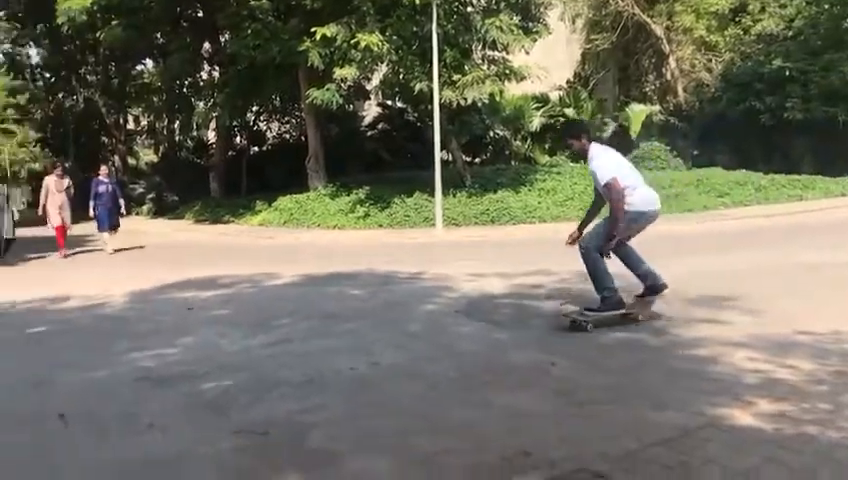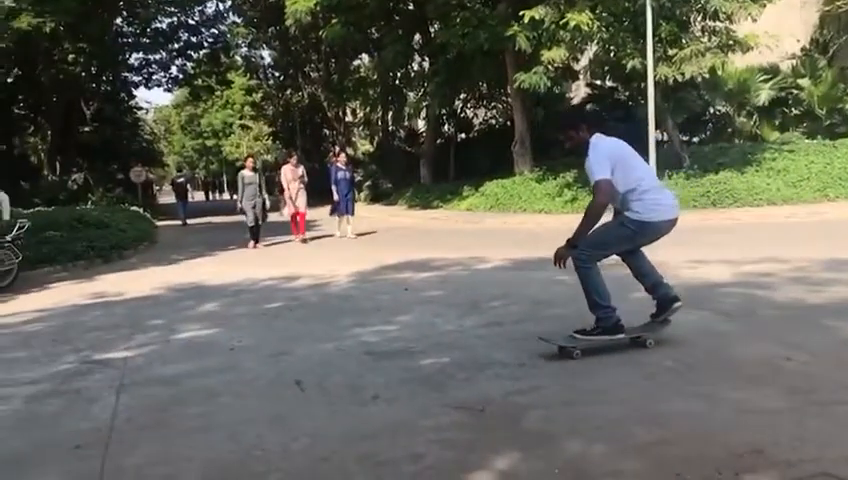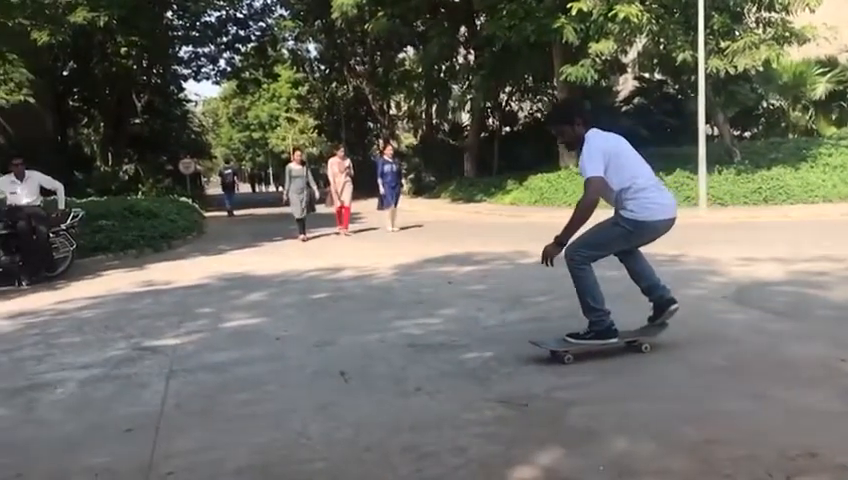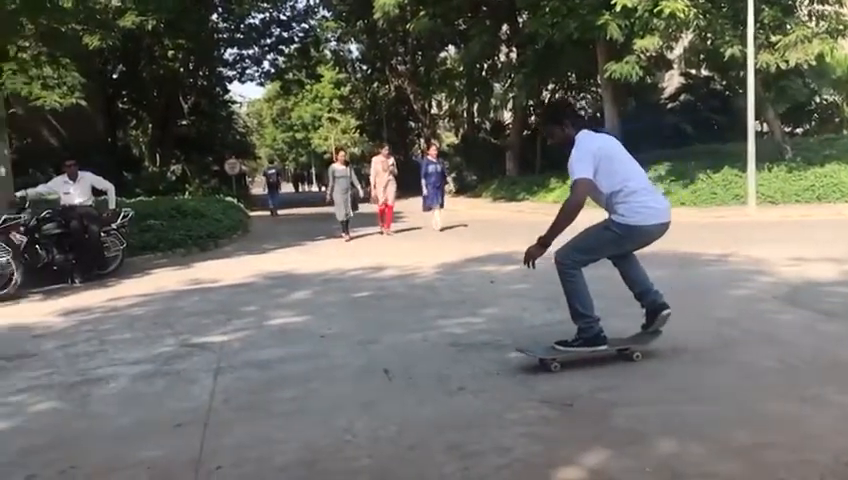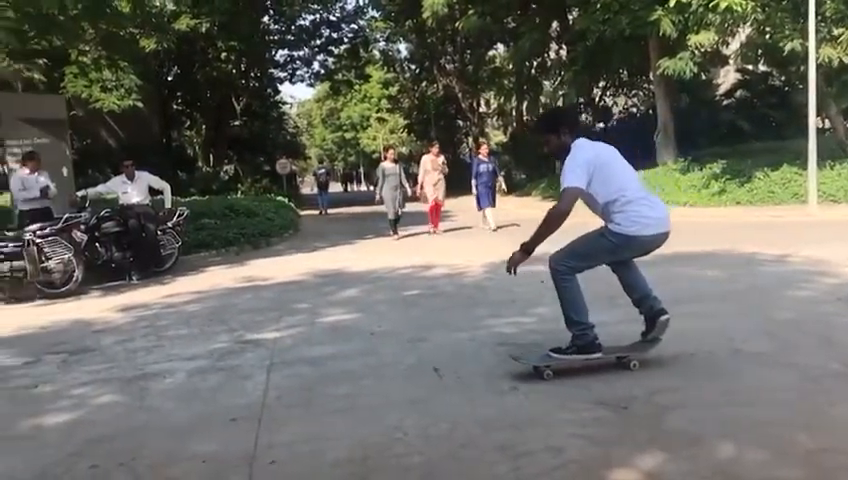
dt=1s
person 1, frame 1
left shoulder: (598, 160)
right shoulder: (600, 155)
left elbow: (617, 195)
right elbow: (600, 200)
left wrist: (612, 235)
right wrist: (580, 229)
left hip: (637, 208)
right hip: (649, 205)
left knee: (588, 245)
right knee: (615, 243)
left ankle: (611, 300)
right ankle: (653, 283)
person 1, frame 2
left shoulder: (596, 153)
right shoulder: (610, 144)
left elbow: (601, 200)
left wrist: (571, 244)
right wrist: (613, 236)
left hip: (647, 216)
right hip: (668, 211)
left knee: (583, 254)
right knee: (624, 244)
left ankle: (608, 323)
right ankle: (665, 297)
person 1, frame 3
left shoulder: (591, 148)
right shoulder: (608, 139)
left elbow: (591, 198)
left wrist: (559, 242)
right wrist: (616, 228)
left hip: (643, 215)
right hip: (665, 211)
left knee: (577, 255)
right knee: (622, 244)
left ankle: (601, 327)
right ankle: (662, 299)
person 1, frame 4
left shoulder: (582, 149)
right shoulder: (603, 140)
left elbow: (577, 200)
left wrist: (543, 243)
left hip: (636, 220)
right hip: (660, 214)
left knee: (566, 259)
right knee: (617, 249)
left ankle: (590, 333)
right ankle: (654, 304)
person 1, frame 5
left shoulder: (577, 158)
right shoulder: (601, 148)
left elbow: (562, 209)
left wrist: (526, 249)
left hip: (634, 229)
right hip: (659, 224)
left knee: (561, 264)
right knee: (616, 254)
left ankle: (585, 341)
right ankle: (653, 310)
